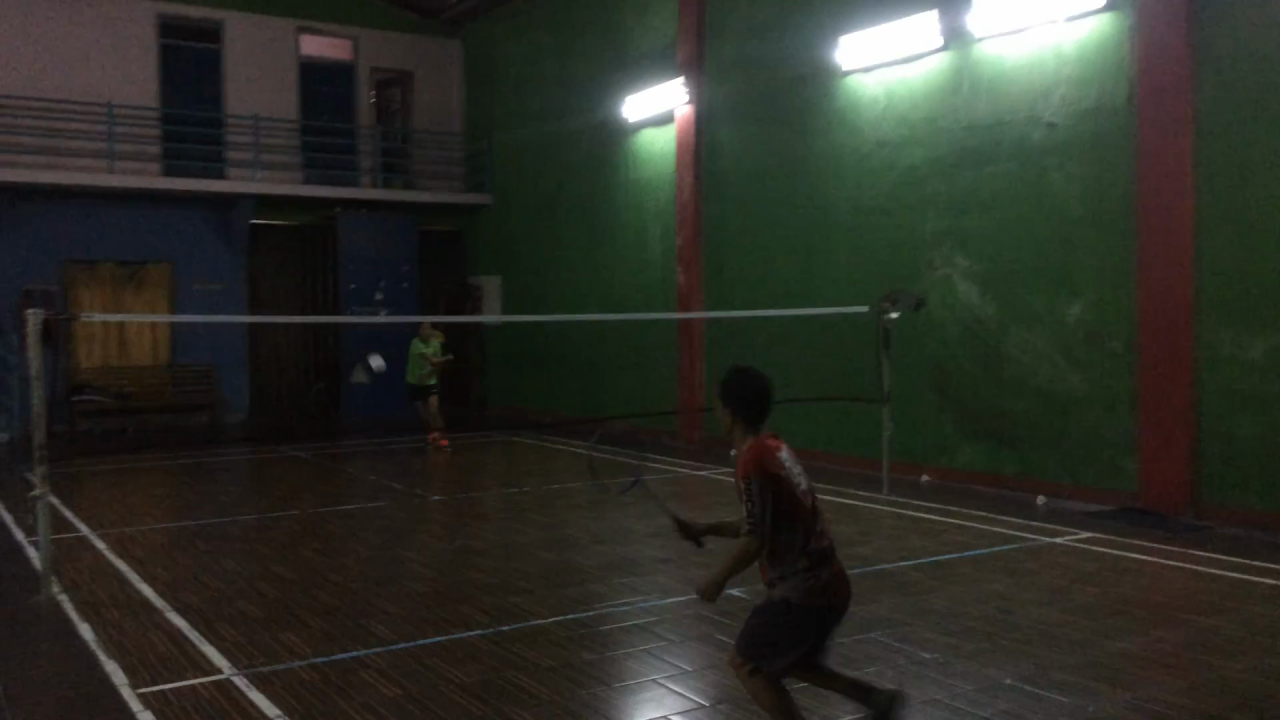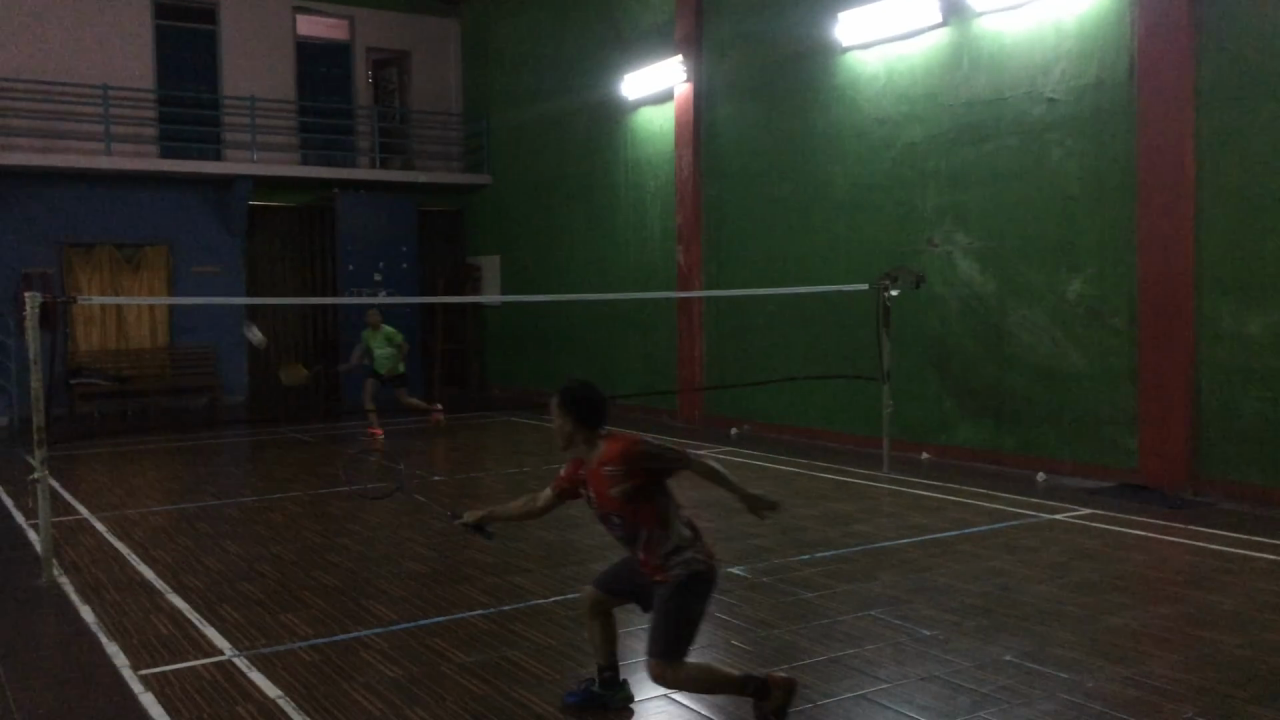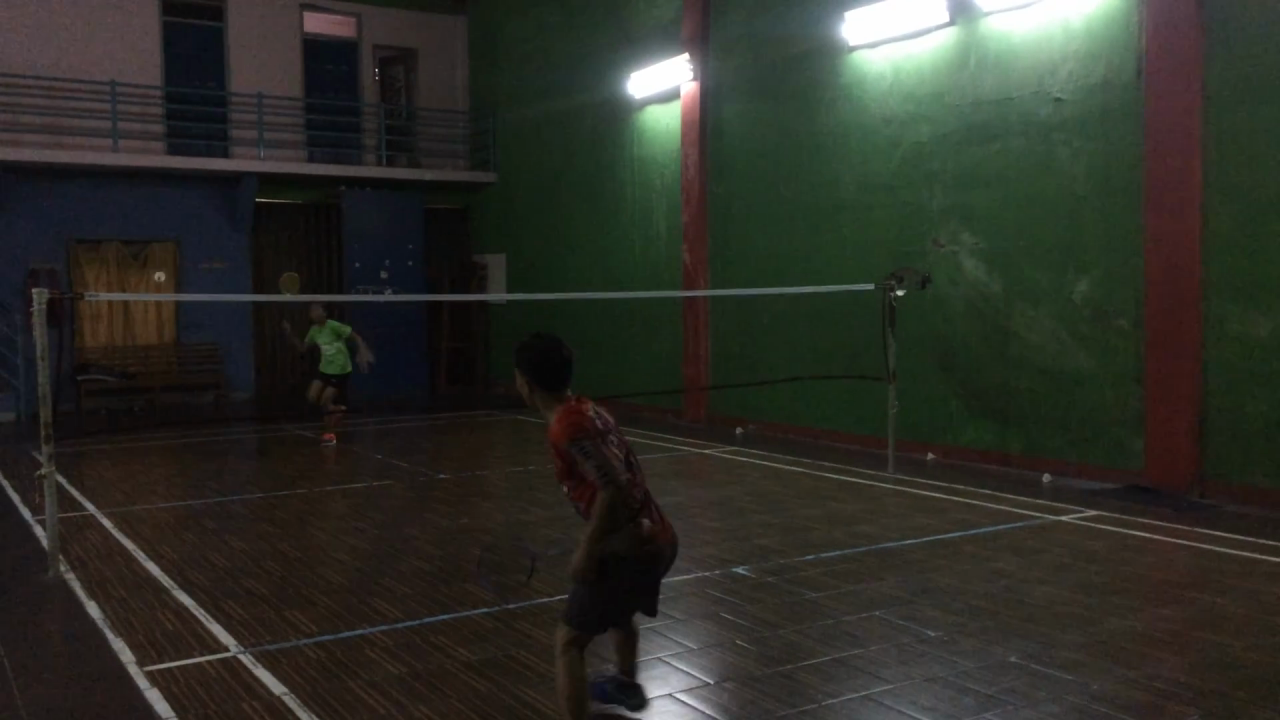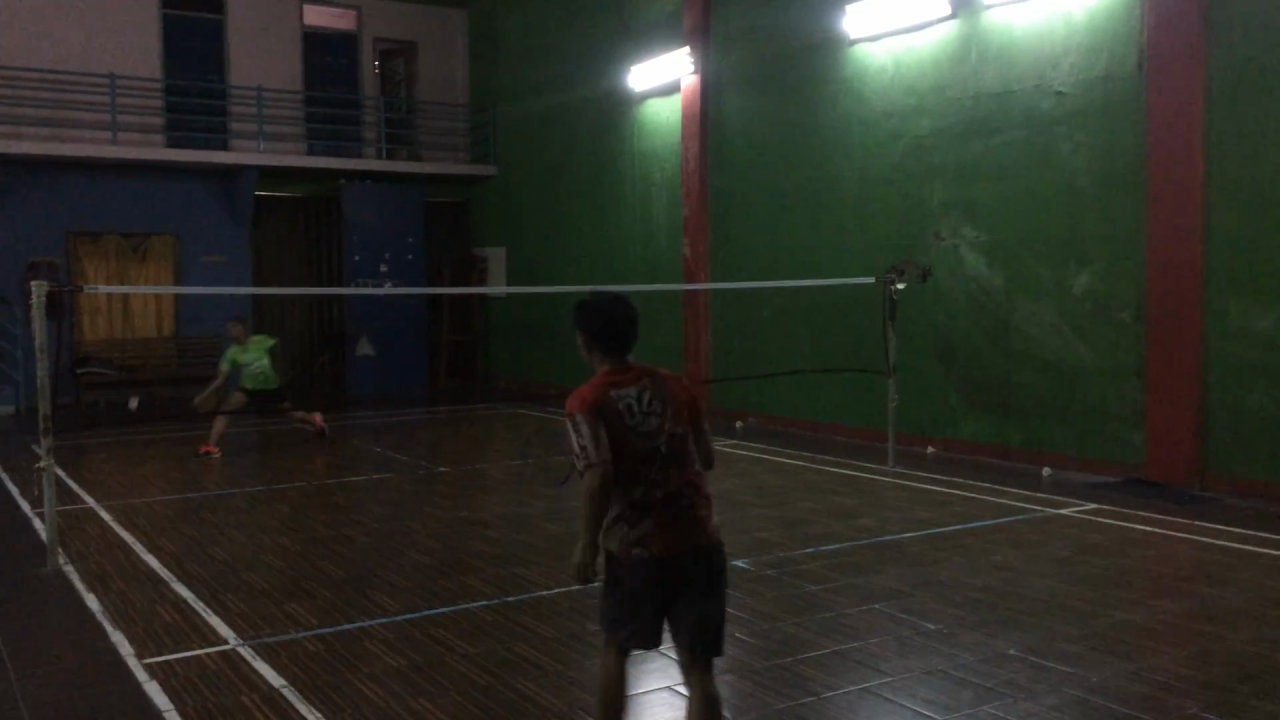
dt=0.4s
person 1, frame 1
left shoulder: (752, 464)
right shoulder: (776, 450)
left elbow: (756, 539)
left wrist: (718, 580)
right wrist: (706, 529)
left hip: (801, 591)
right hip: (823, 588)
left knee: (745, 668)
right knee: (789, 663)
person 1, frame 2
left shoulder: (625, 451)
right shoulder: (580, 468)
left elbow: (691, 461)
right elbow: (540, 502)
left wrist: (746, 496)
right wrist: (486, 515)
left hip: (684, 569)
right hip: (647, 562)
left knee: (664, 671)
right knee: (594, 600)
left ankle: (771, 688)
right ankle: (610, 685)
person 1, frame 3
left shoulder: (566, 429)
right shoulder: (588, 412)
left elbow: (612, 486)
left wrist: (587, 549)
left hip: (626, 547)
right hip: (655, 539)
left knee: (568, 643)
right knee: (615, 609)
right ankle: (628, 685)
person 1, frame 4
left shoulder: (585, 402)
right shoulder: (676, 387)
left elbow: (598, 476)
right elbow: (706, 459)
left wrist: (587, 542)
left hip: (636, 547)
right hip: (698, 540)
left knee: (613, 653)
right knee: (698, 667)
